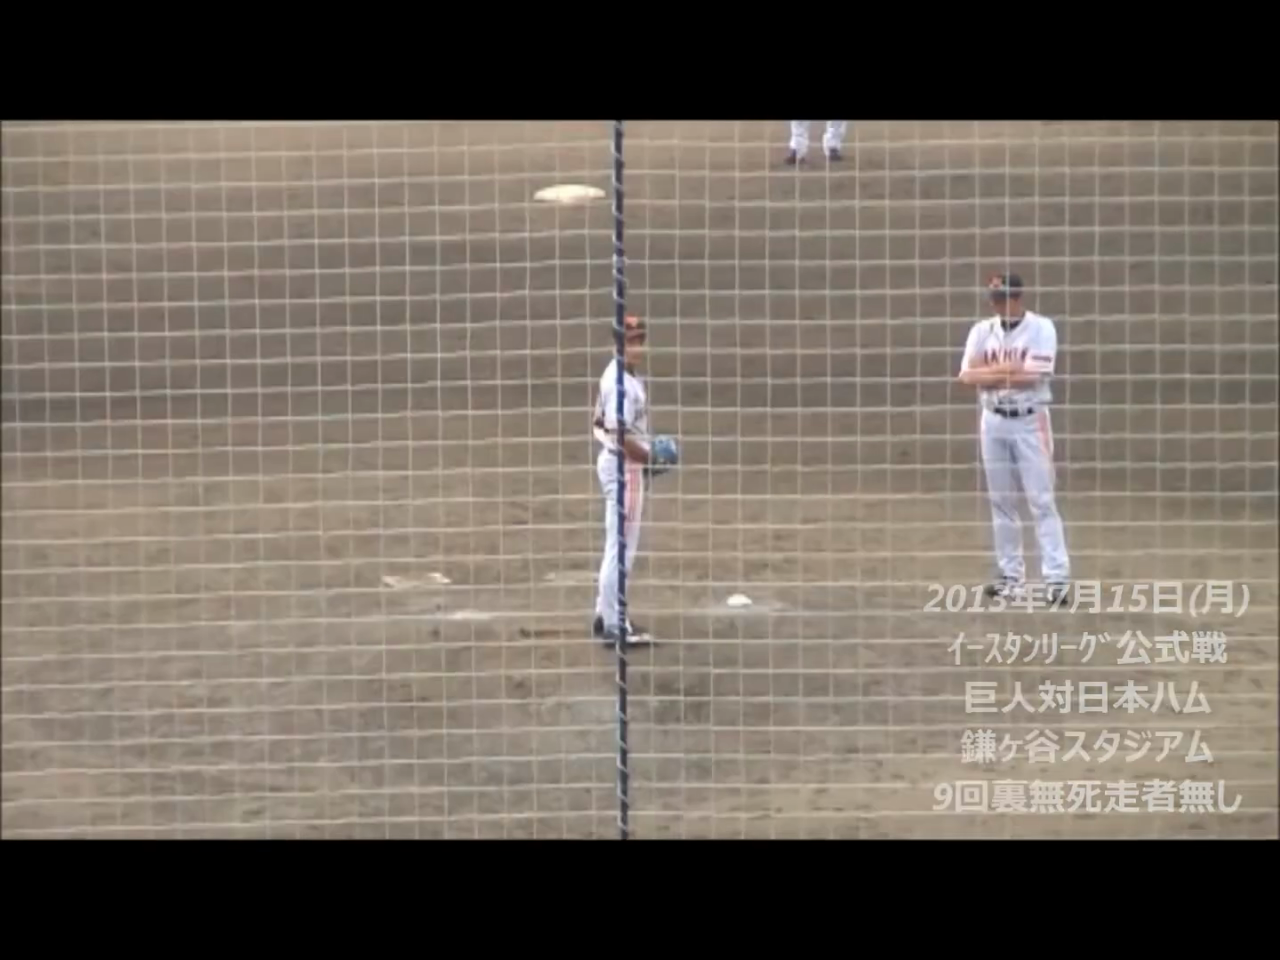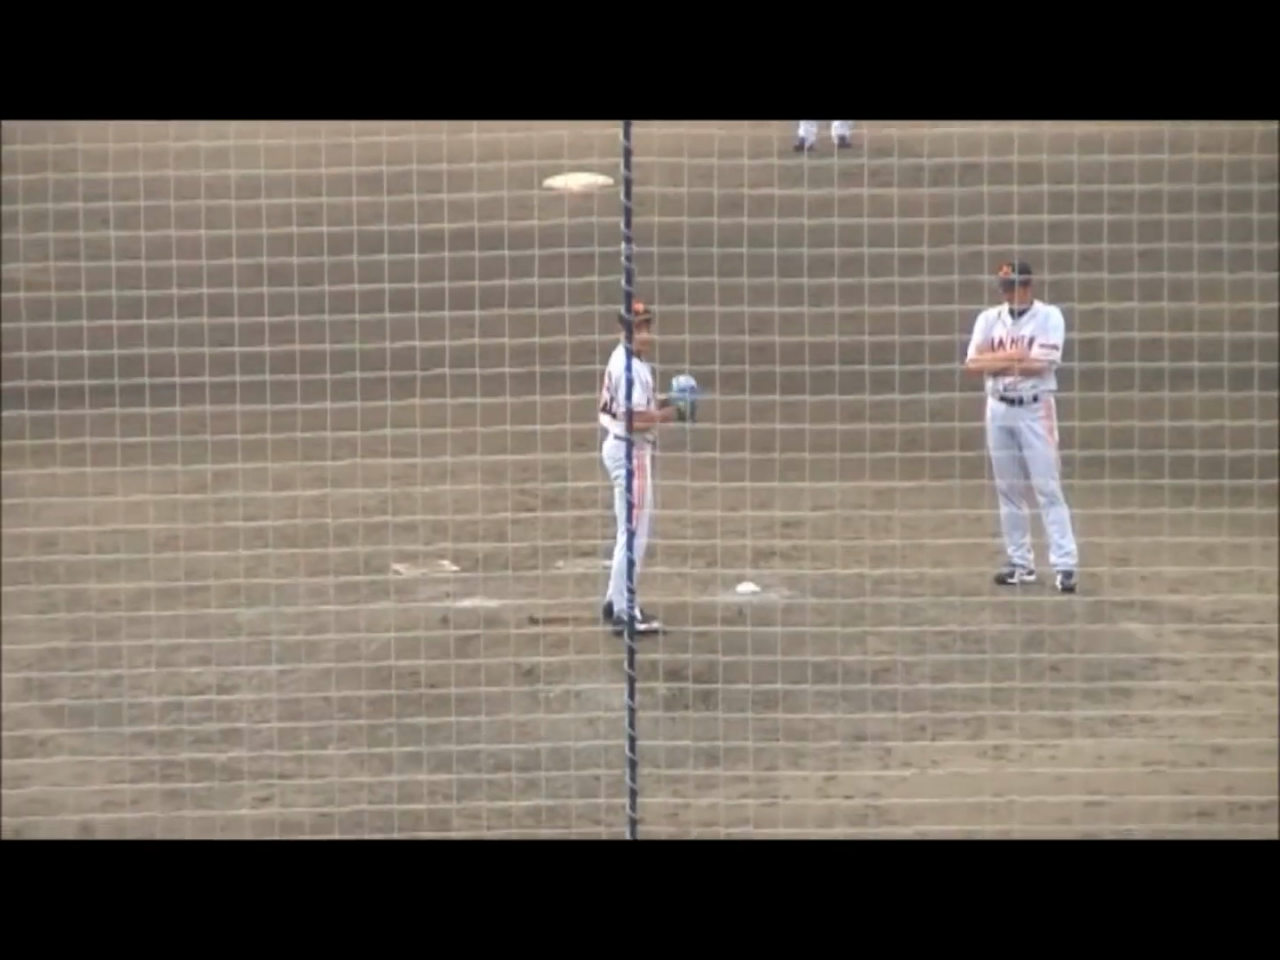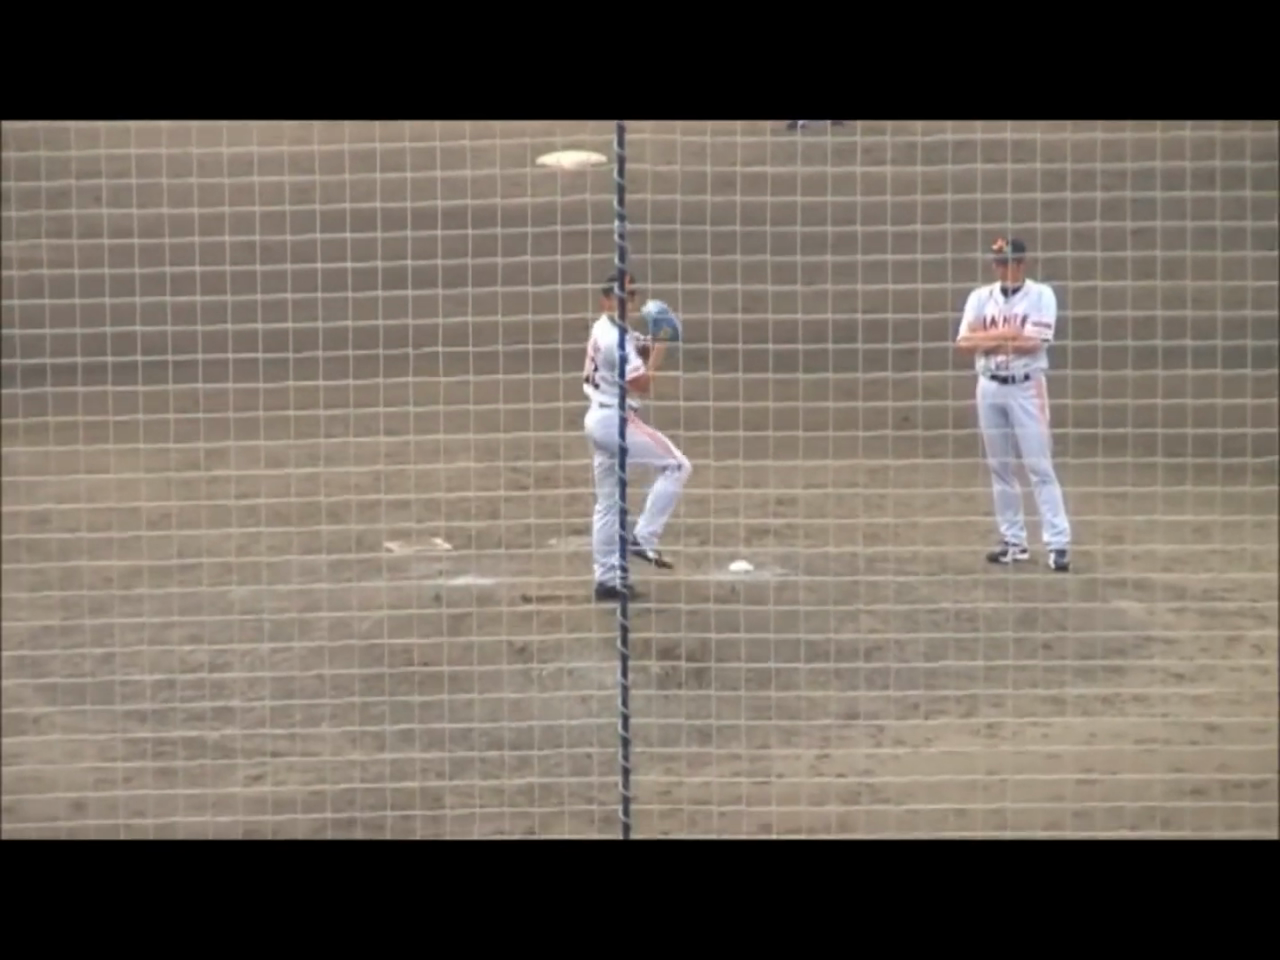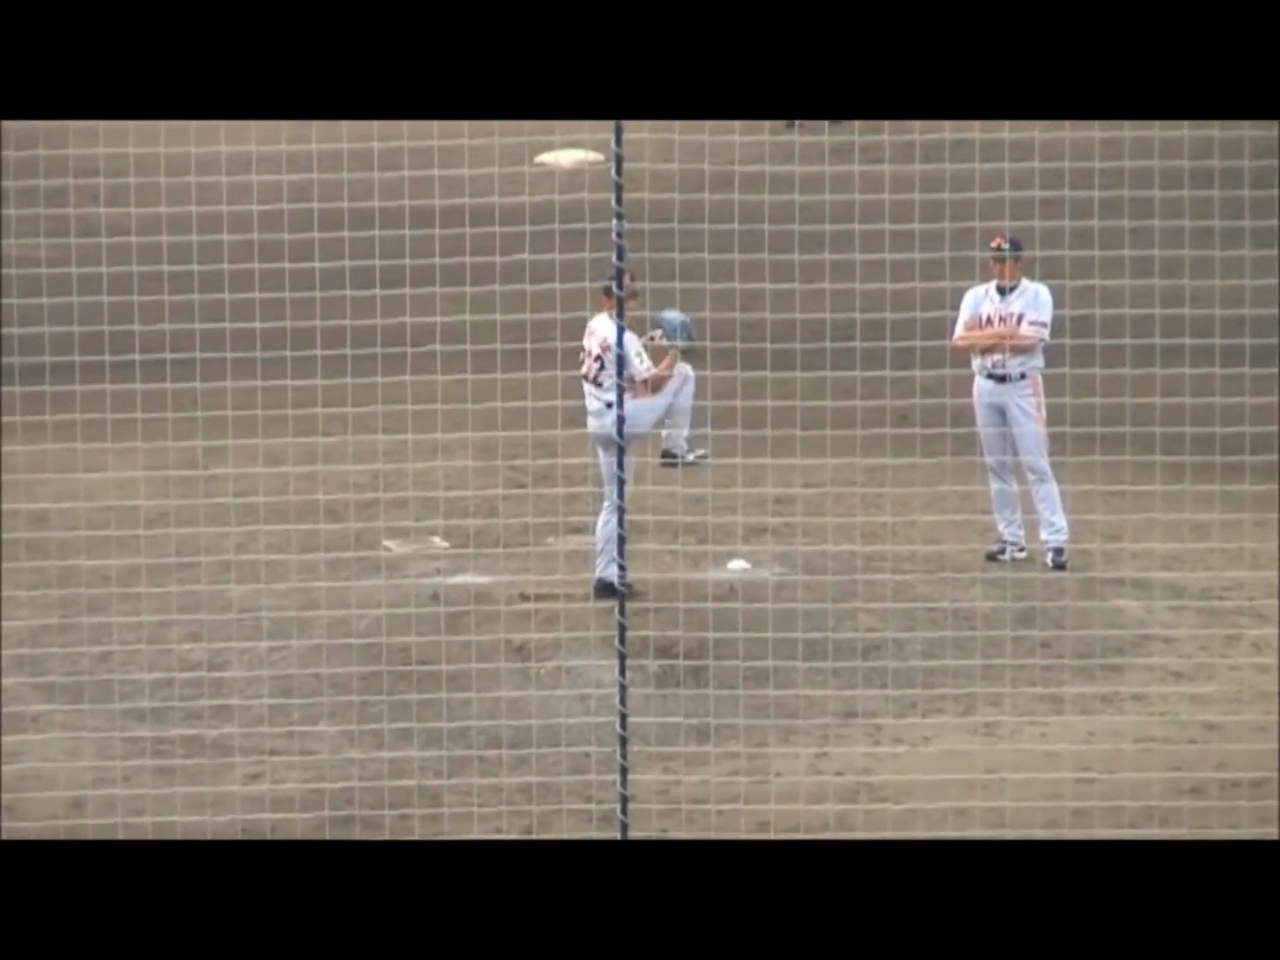
dt=0.4s
person 1, frame 1
left shoulder: (1041, 327)
right shoulder: (981, 330)
left elbow: (1034, 376)
right elbow: (967, 377)
left wrist: (989, 373)
right wrist: (1010, 368)
left hip: (1030, 421)
right hip: (993, 421)
left knee: (1042, 500)
right knee: (1001, 501)
left ankle: (1056, 578)
right ankle: (1011, 575)
person 1, frame 2
left shoulder: (1049, 316)
right shoulder: (989, 318)
left elbow: (1041, 364)
right elbow: (973, 364)
left wrist: (994, 360)
right wrist: (1015, 355)
left hip: (1035, 408)
right hip: (999, 409)
left knee: (1047, 488)
right knee: (1007, 489)
left ankle: (1065, 565)
right ankle: (1020, 563)
person 1, frame 3
left shoulder: (1042, 295)
right shoulder: (980, 297)
left elbow: (1033, 342)
right elbow: (964, 342)
left wrist: (986, 339)
right wrist: (1008, 333)
left hip: (1027, 387)
right hip: (990, 387)
left knee: (1040, 466)
right knee: (1000, 467)
left ankle: (1058, 544)
right ankle: (1014, 541)
person 1, frame 4
left shoulder: (1037, 294)
right shoulder: (976, 296)
left elbow: (1029, 341)
right elbow: (961, 341)
left wrist: (982, 337)
right wrist: (1005, 333)
left hip: (1023, 386)
right hip: (986, 386)
left knee: (1037, 465)
right knee: (997, 466)
left ankle: (1056, 542)
right ankle: (1012, 540)
person 2, frame 1
left shoulder: (630, 376)
right shoulder: (619, 381)
right elbow: (618, 435)
left wrist: (646, 450)
right wrist: (648, 457)
left hip: (624, 464)
right hip: (622, 466)
left knee: (619, 545)
right knee: (620, 546)
left ankle: (605, 617)
right ankle: (613, 626)
person 2, frame 2
left shoulder: (631, 360)
right shoulder: (629, 365)
right elbow: (637, 418)
left wrist: (663, 404)
right wrist: (673, 411)
left hip: (624, 448)
right hip: (629, 451)
left knee: (629, 531)
right knee: (634, 532)
left ankle: (615, 603)
right ankle: (625, 613)
person 2, frame 3
left shoulder: (605, 328)
right shoulder: (614, 336)
left elbow: (638, 344)
right elbow: (642, 385)
left wrist: (652, 342)
right wrist: (658, 349)
left hip: (598, 419)
right hip: (615, 419)
left knee: (607, 501)
right knee: (676, 466)
left ankle: (607, 578)
right ankle: (644, 538)
person 2, frame 4
left shoulder: (594, 327)
right shoulder: (622, 336)
right elbow: (652, 383)
left wrist: (643, 344)
right wrist: (672, 351)
left hip: (598, 419)
right hip: (620, 416)
left knee: (614, 499)
right knee: (683, 374)
left ankle: (607, 576)
right ankle: (676, 447)
